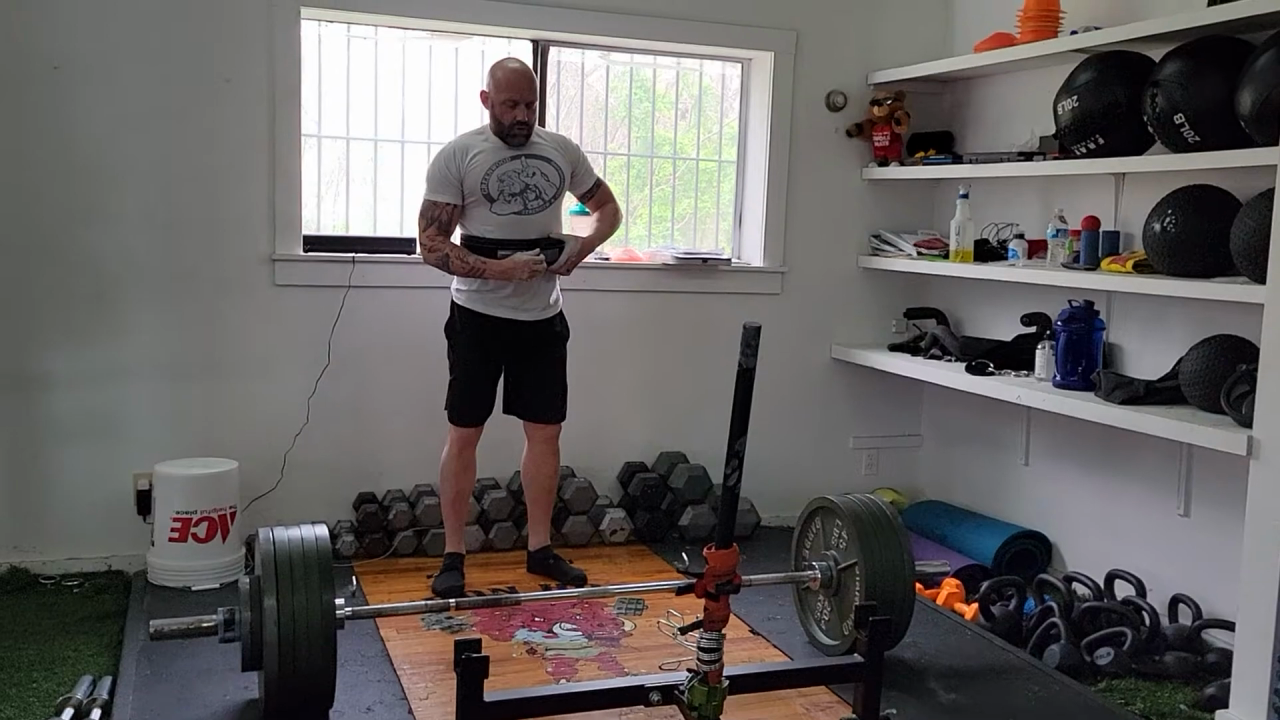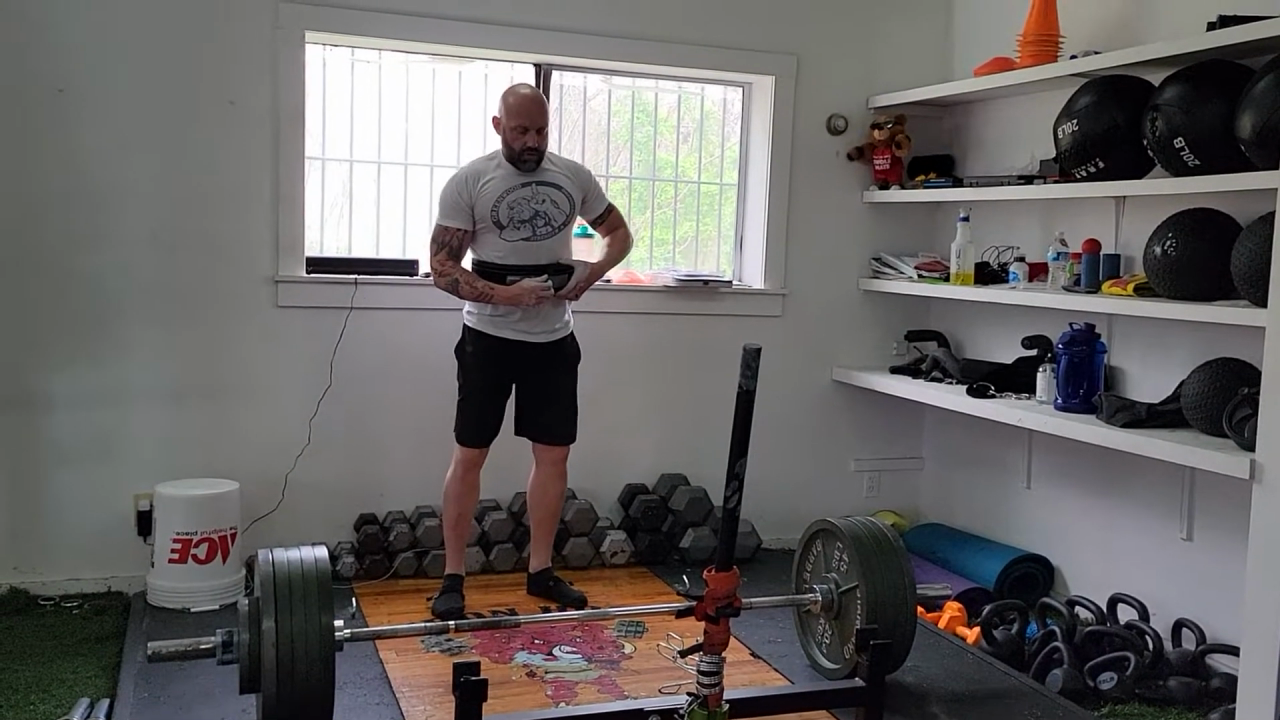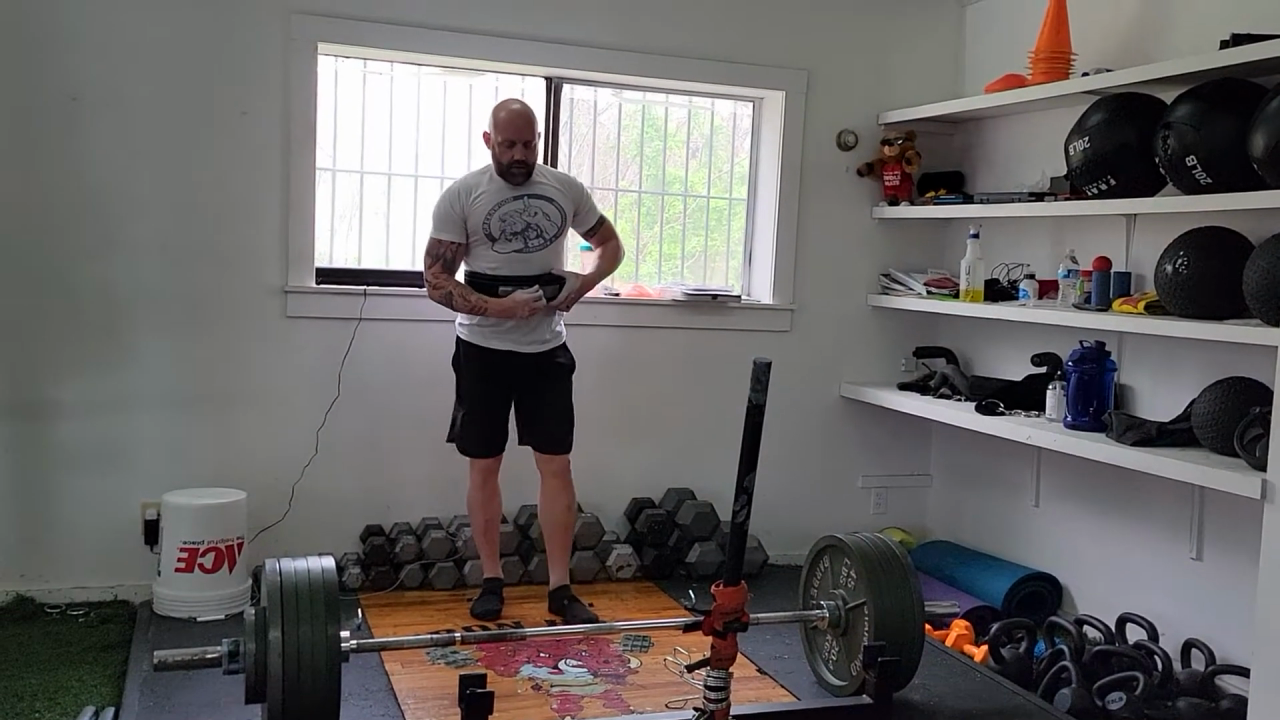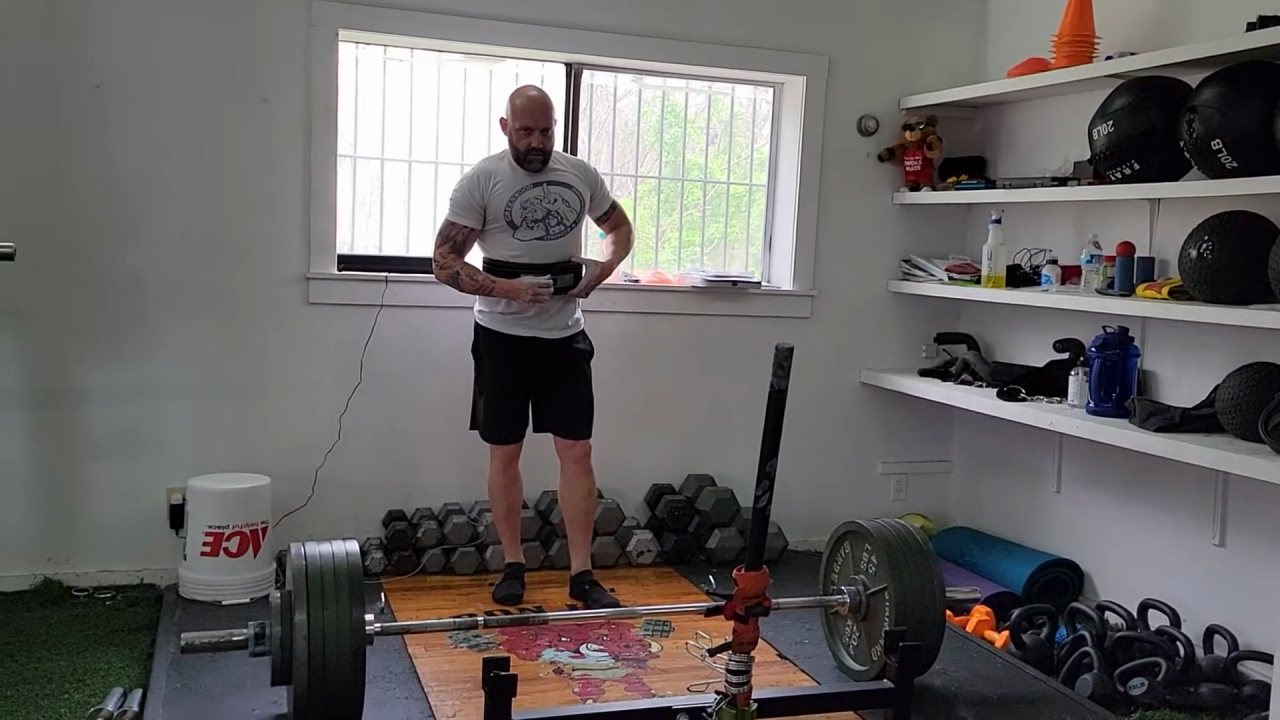
dt=1s
person 1, frame 1
left shoulder: (562, 150)
right shoulder: (457, 156)
left elbow: (608, 206)
right elbow: (431, 244)
left wrist: (584, 245)
right wrist: (497, 269)
left hip: (543, 316)
right hip: (479, 315)
left knee: (545, 432)
right knee: (464, 433)
left ankle: (540, 548)
right ankle: (453, 555)
person 1, frame 2
left shoulder: (574, 176)
right shoulder: (469, 182)
left elbow: (620, 231)
right elbow: (442, 267)
left wrist: (593, 271)
right wrist: (505, 295)
left hip: (553, 339)
right hip: (489, 337)
left knee: (552, 454)
right knee: (469, 454)
left ankle: (541, 570)
right ankle: (452, 576)
person 1, frame 3
left shoulder: (566, 189)
right shoulder: (461, 196)
left elbow: (611, 243)
right elbow: (437, 280)
left wrist: (584, 283)
right wrist: (497, 308)
left hip: (547, 350)
right hip: (483, 349)
left knee: (556, 467)
right knee: (484, 466)
left ankle: (560, 588)
right ankle: (491, 580)
person 1, frame 4
left shoulder: (581, 174)
right shoulder: (481, 181)
left elbow: (621, 227)
right elbow: (445, 263)
left wrist: (603, 269)
right wrist: (509, 289)
left hip: (565, 335)
right hip: (502, 335)
left knee: (577, 452)
right knee: (504, 453)
left ankle: (581, 573)
right ankle: (513, 566)
